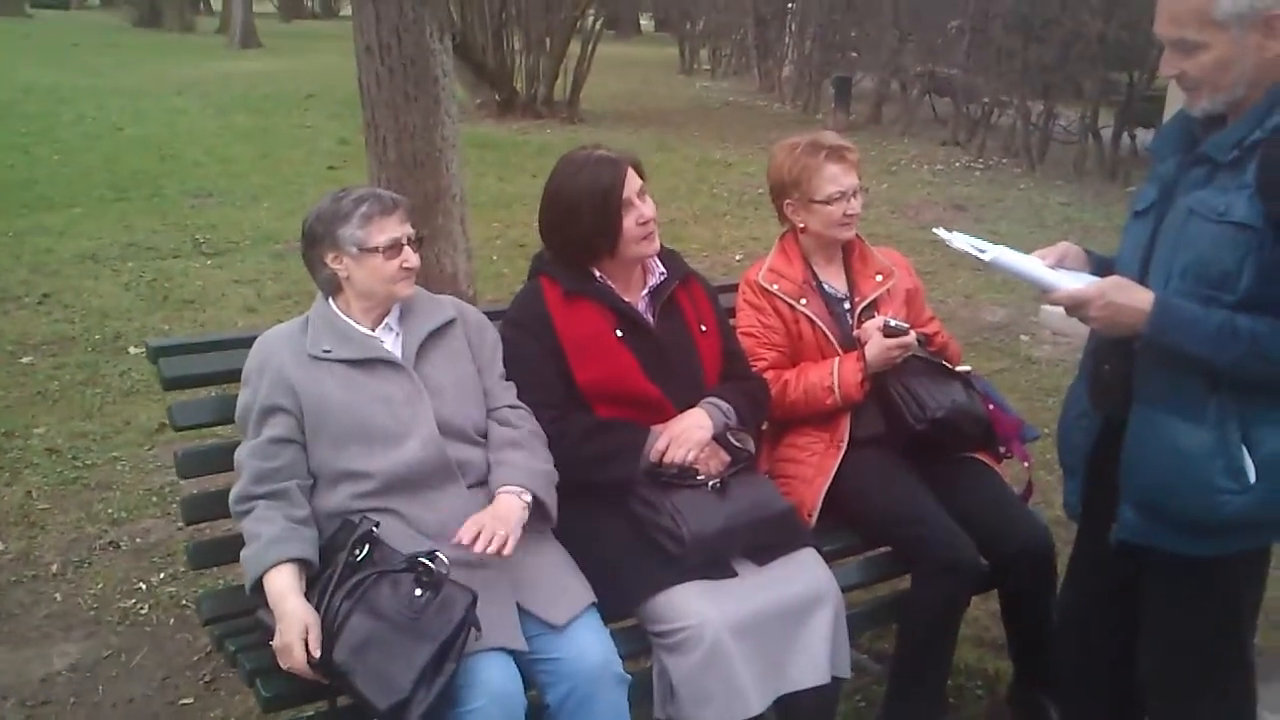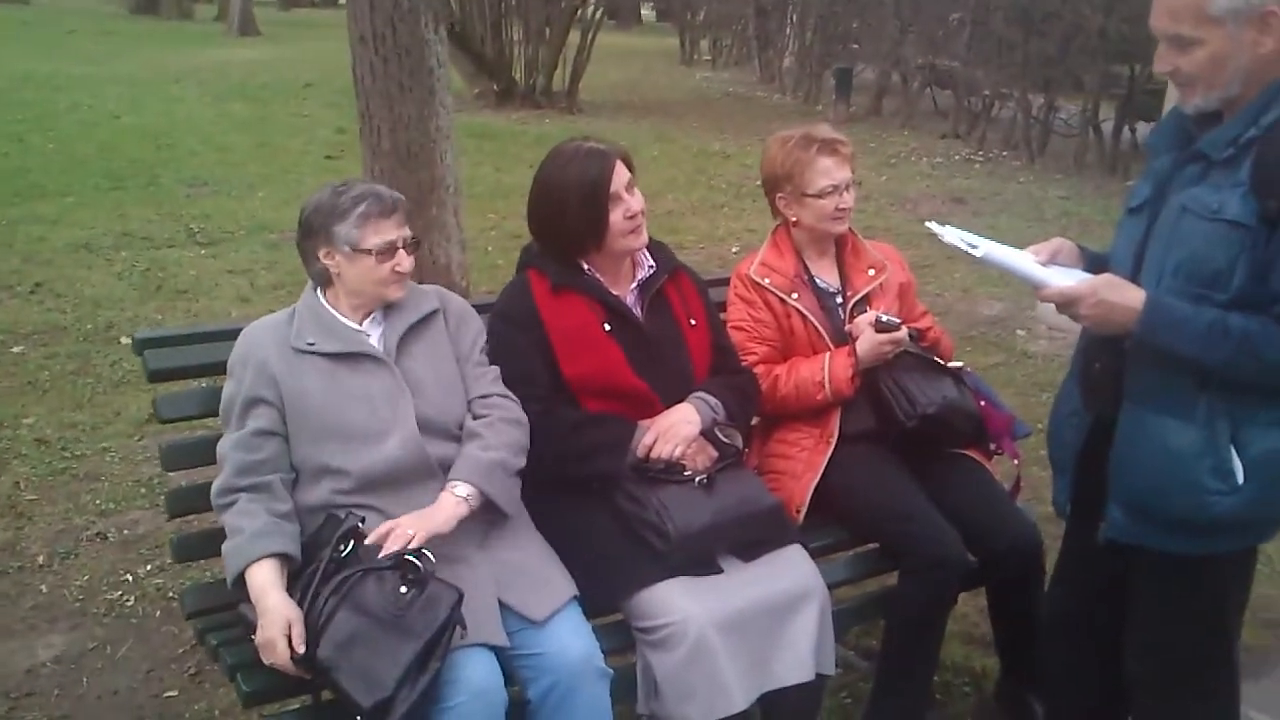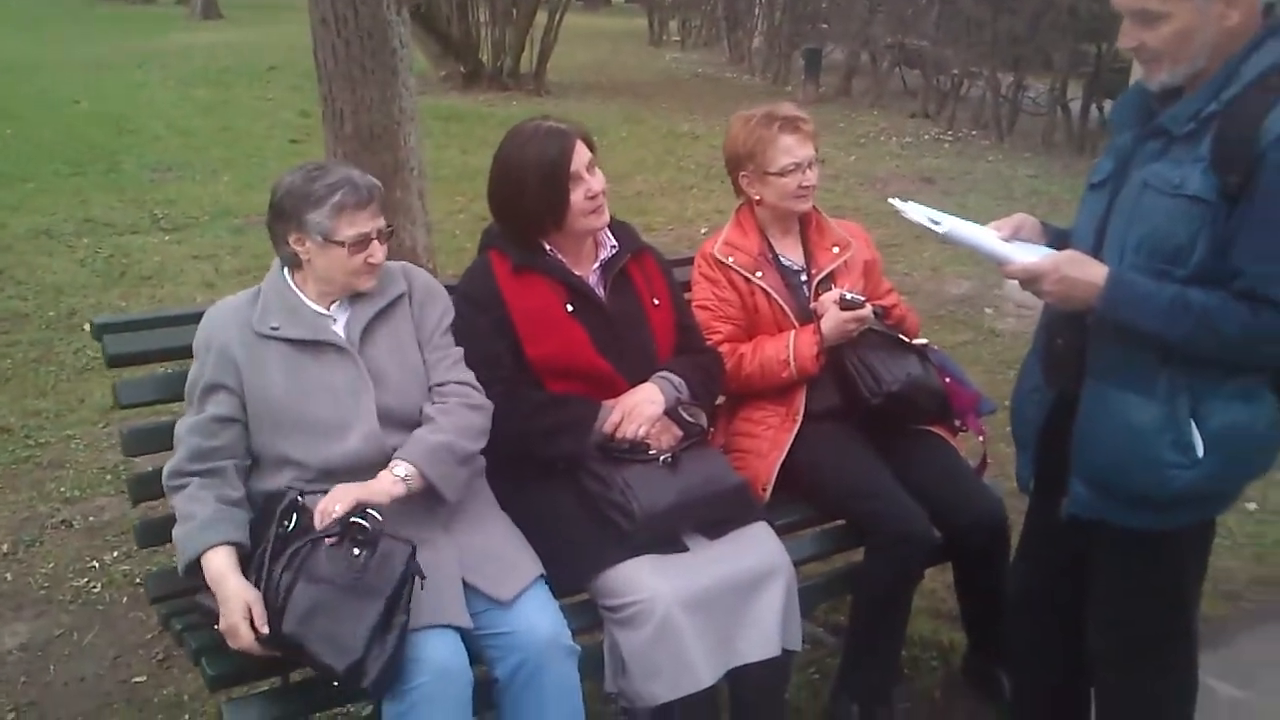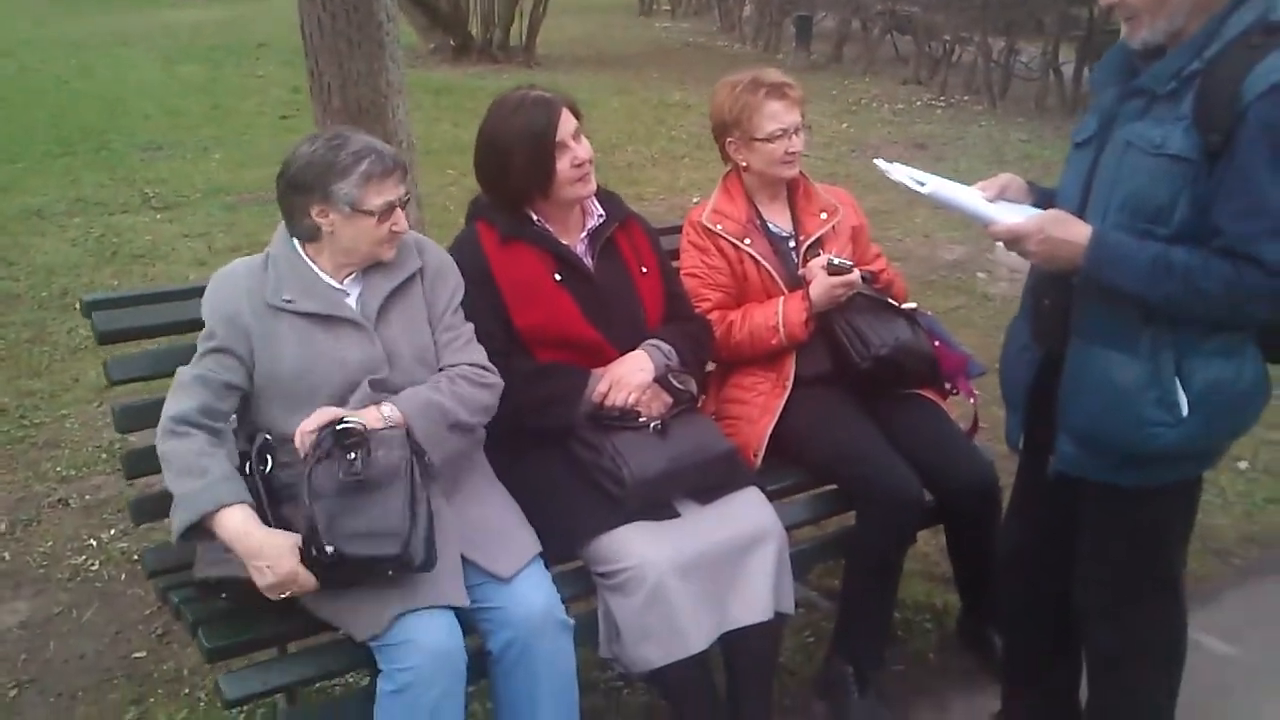
dt=0.4s
person 1, frame 1
right shoulder: (1187, 136)
left wrist: (1154, 316)
right wrist: (1094, 266)
left hip: (1209, 484)
right hip: (1123, 454)
right knee: (1088, 653)
person 1, frame 2
right shoulder: (1185, 133)
left wrist: (1144, 316)
right wrist: (1087, 264)
left hip: (1199, 479)
right hip: (1112, 451)
right knee: (1074, 646)
person 1, frame 3
right shoulder: (1151, 107)
left wrist: (1108, 293)
right wrist: (1052, 240)
left hip: (1160, 452)
right hip: (1077, 422)
left knee: (1137, 655)
right knee: (1041, 615)
person 1, frame 4
right shoulder: (1136, 65)
left wrist: (1092, 251)
right wrist: (1035, 199)
left hip: (1148, 405)
right hip: (1065, 378)
left knee: (1124, 603)
right knee: (1033, 566)
person 2, frame 1
left shoulder: (891, 267)
right shoulder: (764, 288)
left elbow: (940, 348)
right elbow: (768, 393)
left wrist: (907, 350)
right wrist: (860, 365)
right hip: (833, 447)
left knee: (1028, 542)
right knee: (951, 557)
person 2, frame 2
left shoulder: (884, 261)
right shoulder: (757, 282)
left elbow: (932, 342)
right elbow: (759, 387)
left wrist: (901, 344)
right wrist: (852, 360)
right hip: (824, 442)
left knee: (1016, 540)
right knee: (938, 553)
person 2, frame 3
left shoulder: (849, 240)
right shoulder: (721, 261)
left elbow: (898, 319)
right elbow: (723, 366)
left wrist: (868, 325)
right wrist: (816, 338)
right hip: (789, 420)
left knee: (981, 514)
right knee: (904, 528)
left ankle: (992, 658)
person 2, frame 4
left shoulder: (835, 205)
right shoulder: (709, 228)
left elbow: (884, 283)
right elbow: (713, 333)
left wrist: (860, 289)
right wrist: (805, 304)
right hip: (779, 386)
left knee: (972, 477)
right knee: (895, 492)
left ankle: (985, 619)
right ankle: (850, 667)
person 3, frame 1
left shoulder: (684, 285)
right shoulder: (538, 312)
left elbow: (749, 386)
right elbow: (546, 436)
left wrist: (709, 416)
right wrist: (654, 444)
left hip: (710, 483)
right hip: (611, 499)
left knee: (814, 588)
right knee: (704, 620)
person 3, frame 2
left shoulder: (674, 279)
right shoulder: (526, 305)
left elbow: (739, 381)
right elbow: (535, 432)
left wrist: (698, 410)
right wrist: (641, 438)
left hip: (699, 478)
right hip: (596, 495)
left knee: (800, 585)
right knee: (687, 617)
person 3, frame 3
left shoulder: (637, 259)
right shoulder: (488, 288)
left elbow: (704, 361)
right elbow: (498, 414)
left wrist: (663, 388)
right wrist: (606, 417)
left hip: (663, 457)
right hip: (561, 475)
left knee: (765, 562)
right knee: (653, 595)
person 3, frame 4
left shoulder: (624, 226)
right shoulder: (477, 255)
left elbow: (693, 328)
left wrist: (650, 357)
right wrist: (596, 387)
left hip: (652, 423)
right hip: (551, 444)
left knee: (756, 527)
right knee: (647, 560)
person 4, frame 1
left shoulder: (458, 322)
right shoulder: (281, 357)
left elbow: (511, 422)
right elbow: (271, 494)
left wrist: (513, 502)
right wrist: (287, 599)
left hip: (501, 531)
left knee: (593, 667)
person 4, frame 2
left shoulder: (446, 312)
right shoulder: (267, 349)
left elbow: (499, 417)
right elbow: (254, 487)
left wrist: (450, 505)
right wrist: (269, 595)
left hip: (481, 527)
right hip: (376, 553)
left knee: (574, 662)
person 4, frame 3
left shoulder: (414, 291)
right shoulder: (232, 330)
left elbow: (464, 405)
right elbow: (205, 472)
left wrist: (390, 482)
right wrist: (226, 580)
left hip: (445, 506)
left knee: (541, 639)
right knee: (435, 666)
person 4, frame 4
left shoulder: (423, 262)
right shoulder: (243, 295)
left elbow: (477, 382)
right elbow: (190, 428)
left wrist: (377, 417)
right wrist: (247, 536)
left hip: (446, 480)
left knee: (536, 616)
right knee: (427, 645)
